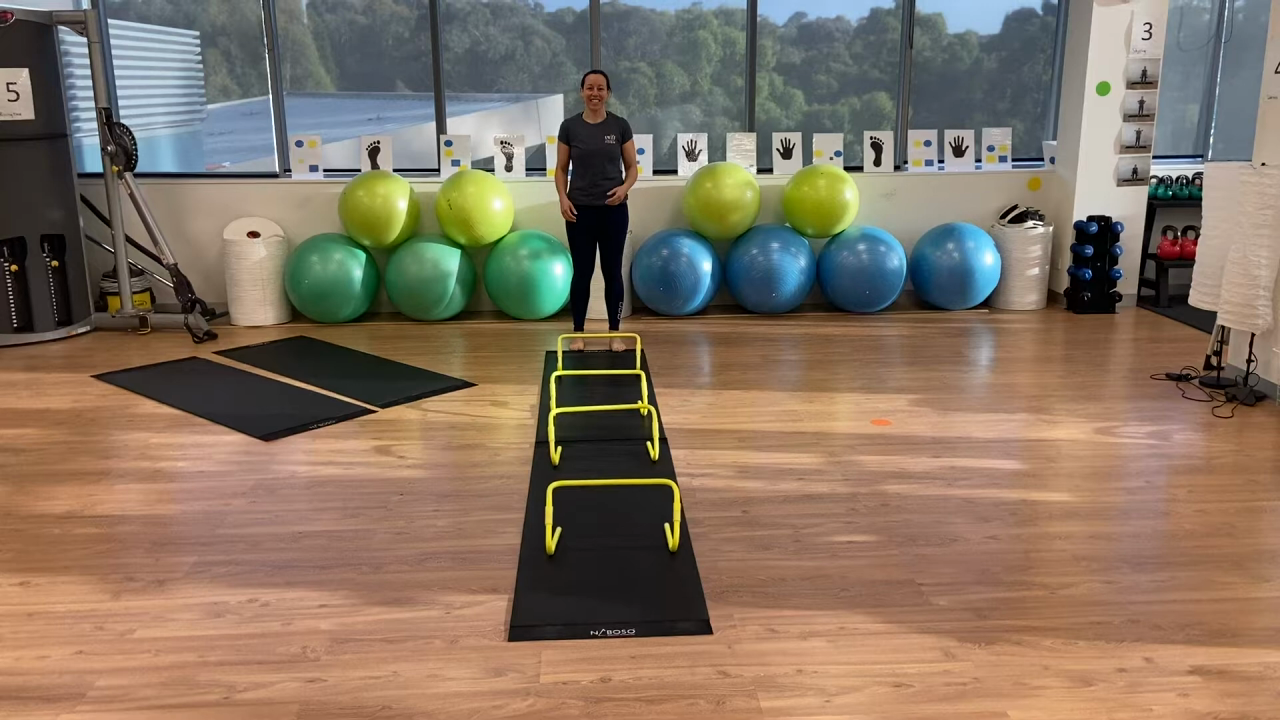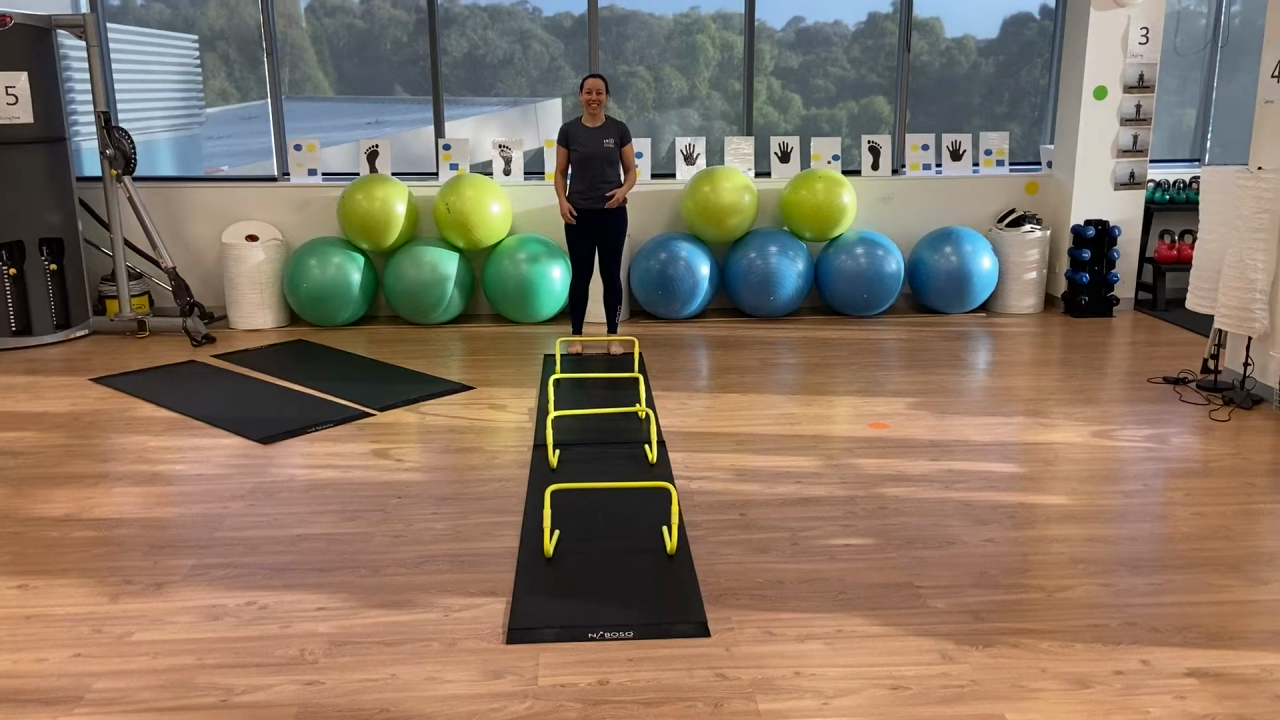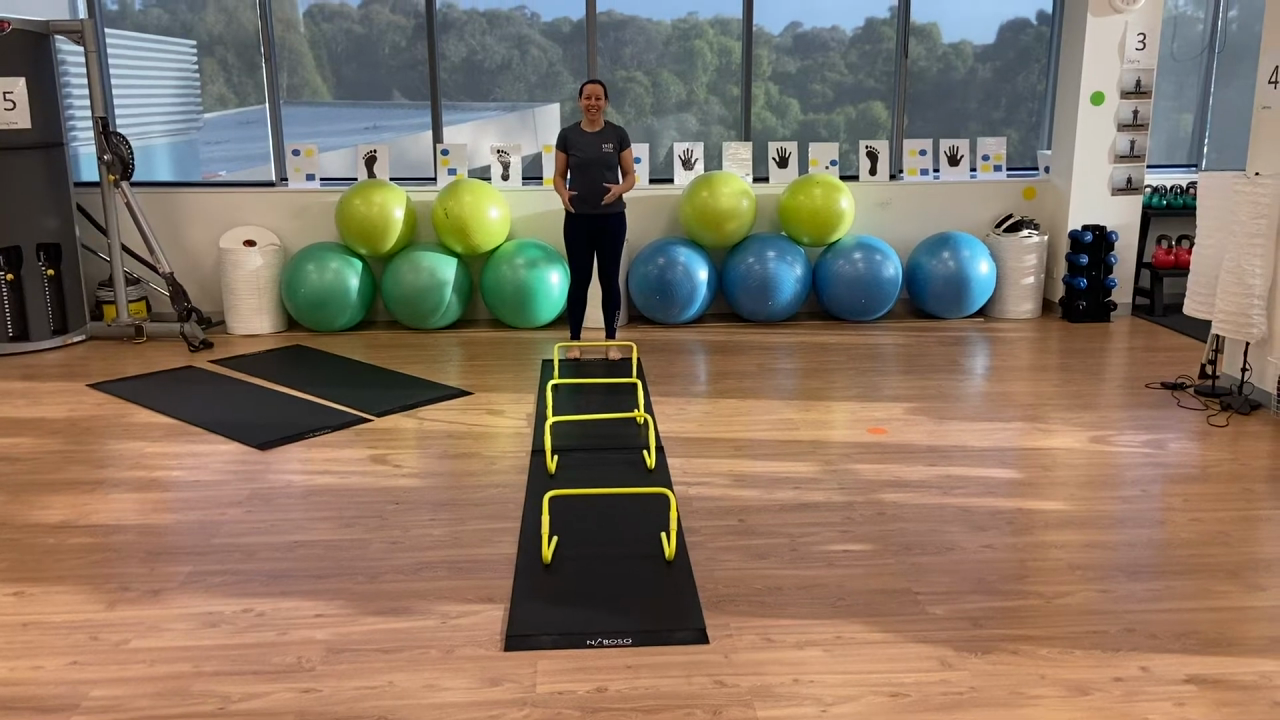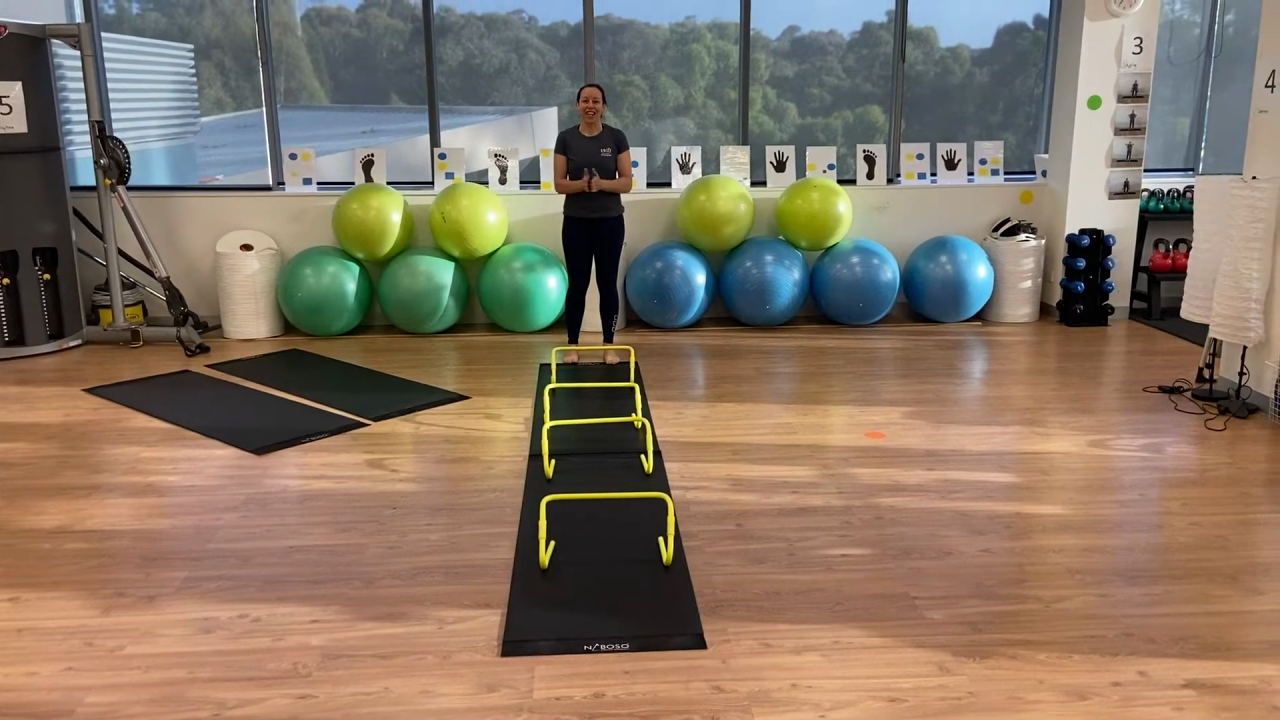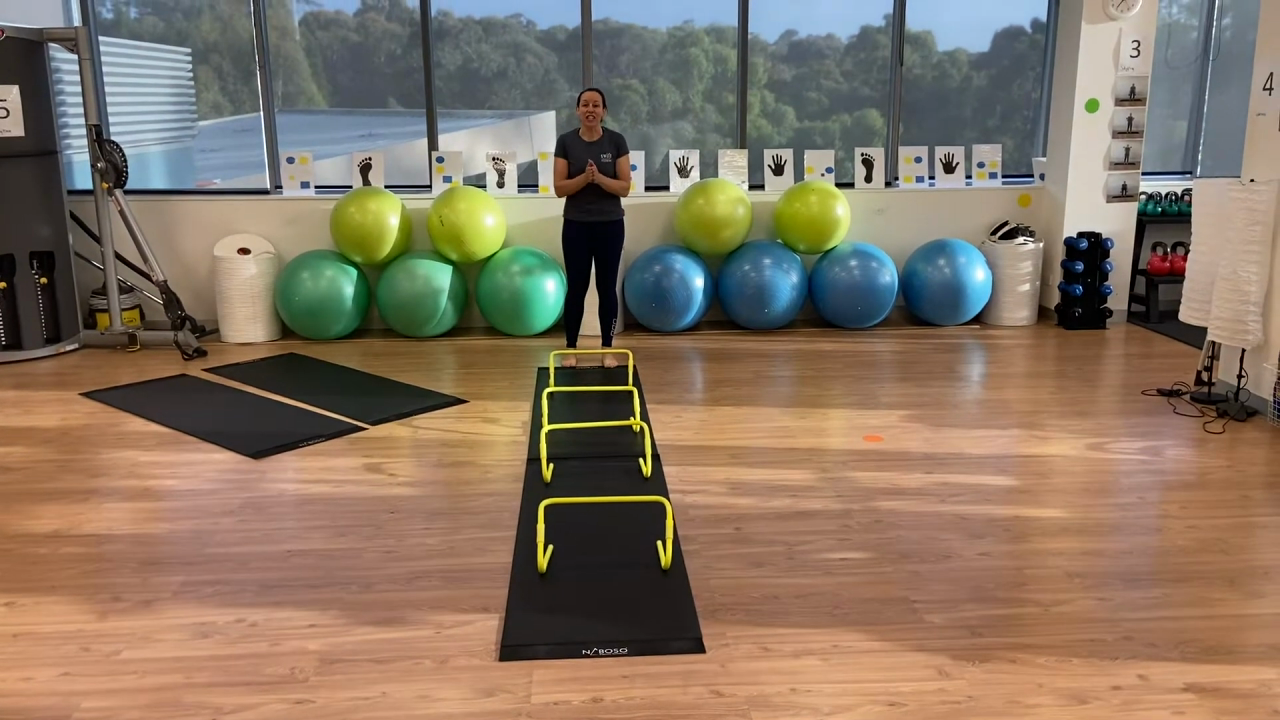
dt=0.4s
person 1, frame 1
left shoulder: (620, 125)
right shoulder: (569, 126)
left elbow: (632, 167)
right elbow: (561, 169)
left wrist: (624, 187)
right wrist: (563, 197)
left hip: (613, 210)
right hip: (580, 210)
left knee: (612, 271)
right knee: (582, 272)
left ankle: (614, 332)
right ankle: (578, 332)
person 1, frame 2
left shoulder: (619, 129)
right shoulder: (568, 130)
left elbow: (631, 170)
right elbow: (560, 173)
left wrist: (623, 190)
right wrist: (562, 199)
left hip: (612, 213)
right hip: (579, 214)
left knee: (611, 274)
right knee: (580, 275)
left ankle: (613, 336)
right ankle: (576, 336)
person 1, frame 3
left shoulder: (618, 134)
right shoulder: (567, 135)
left elbow: (630, 175)
right elbow: (559, 175)
left wrist: (620, 189)
right wrist: (563, 193)
left hip: (612, 217)
right hip: (578, 218)
left knee: (610, 279)
right knee: (579, 280)
left ankle: (611, 341)
right ankle: (574, 341)
person 1, frame 4
left shoulder: (617, 137)
right shoulder: (566, 138)
left elbow: (627, 181)
right elbow: (559, 183)
left wrist: (603, 184)
right wrist: (581, 184)
left hip: (610, 221)
right hip: (576, 222)
left knee: (607, 283)
right knee: (577, 284)
left ankle: (609, 344)
right ankle: (572, 345)
person 1, frame 5
left shoulder: (617, 141)
right shoulder: (565, 142)
left elbow: (625, 187)
right elbow: (559, 188)
left wrist: (599, 177)
right wrist: (584, 177)
left hip: (610, 224)
right hip: (576, 225)
left knee: (607, 287)
right knee: (576, 287)
left ankle: (607, 348)
right ankle: (570, 348)
